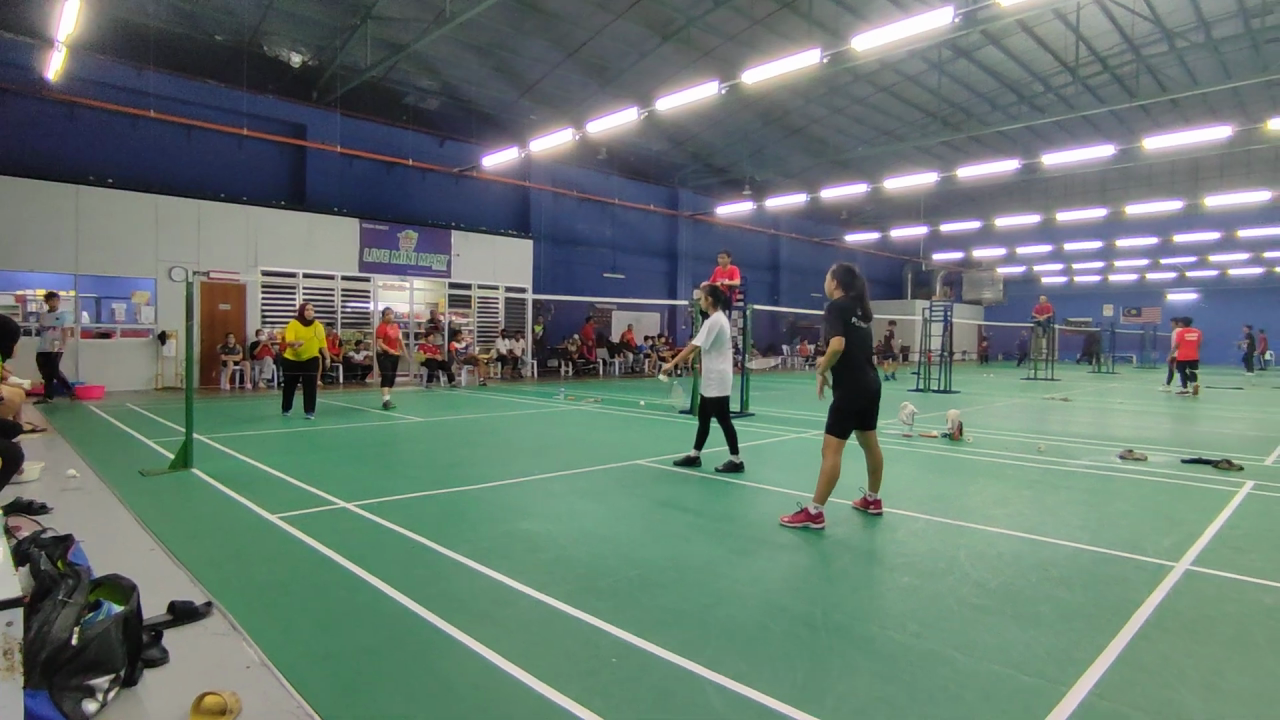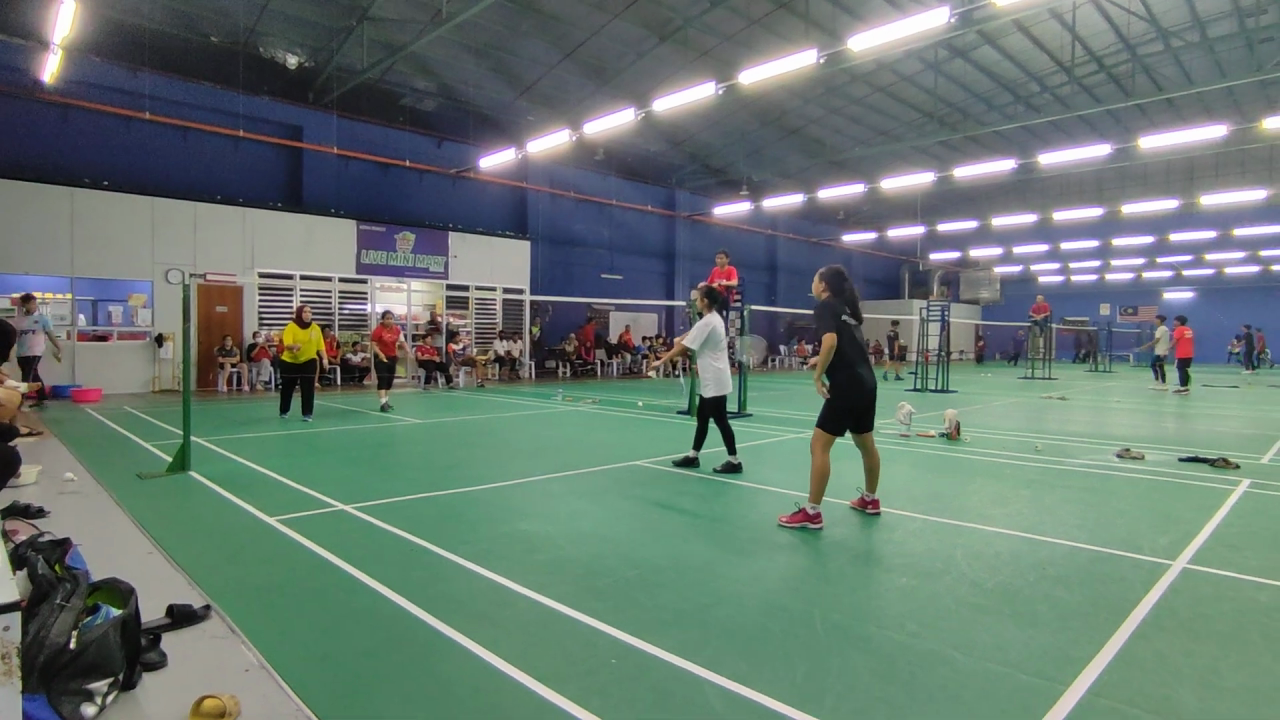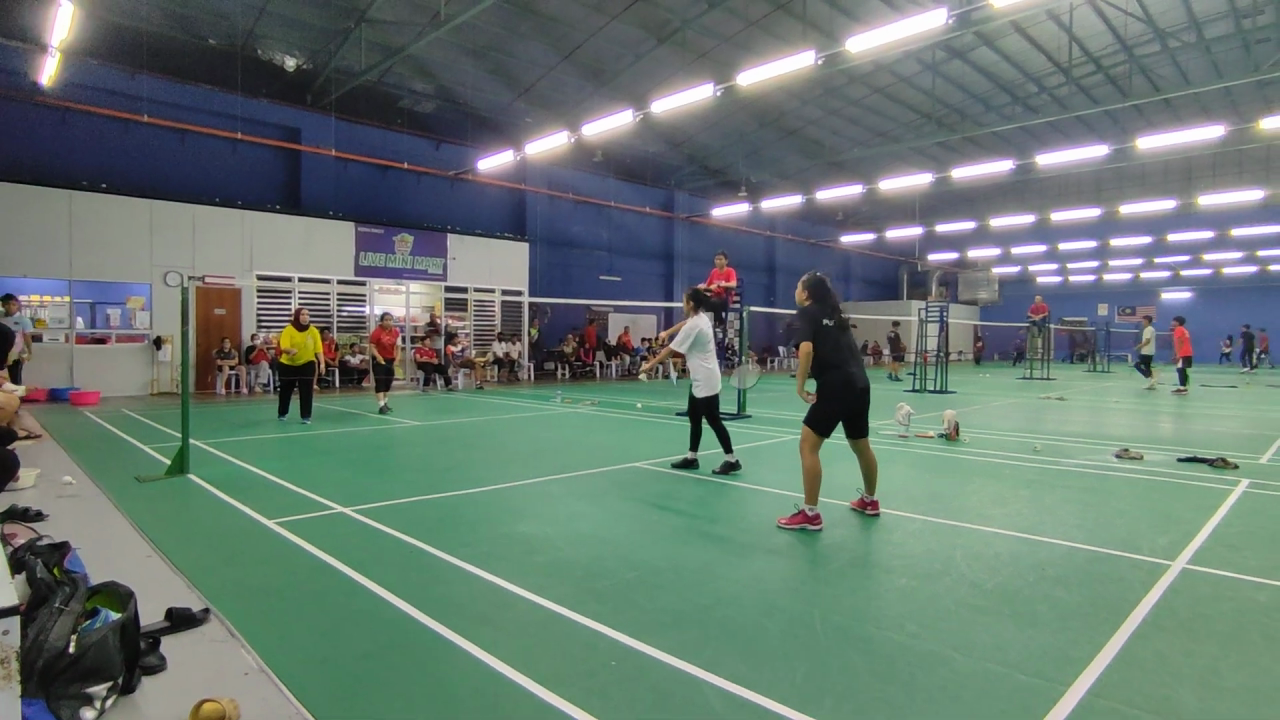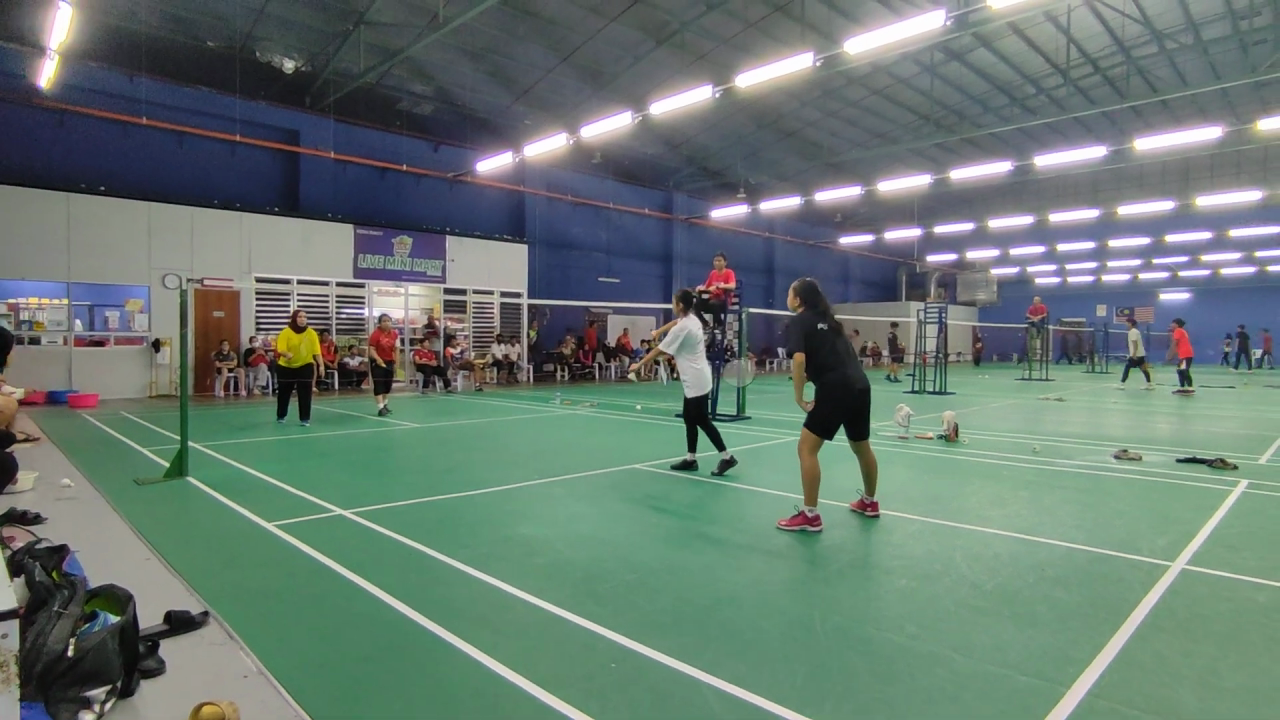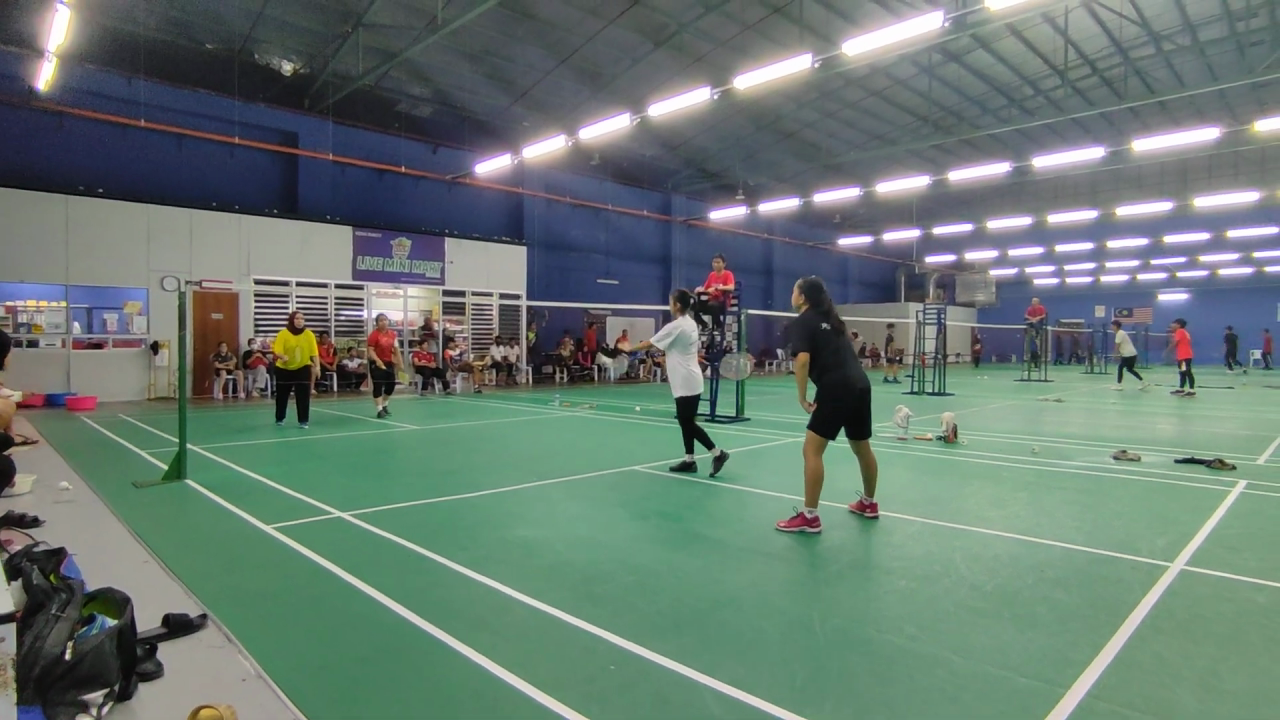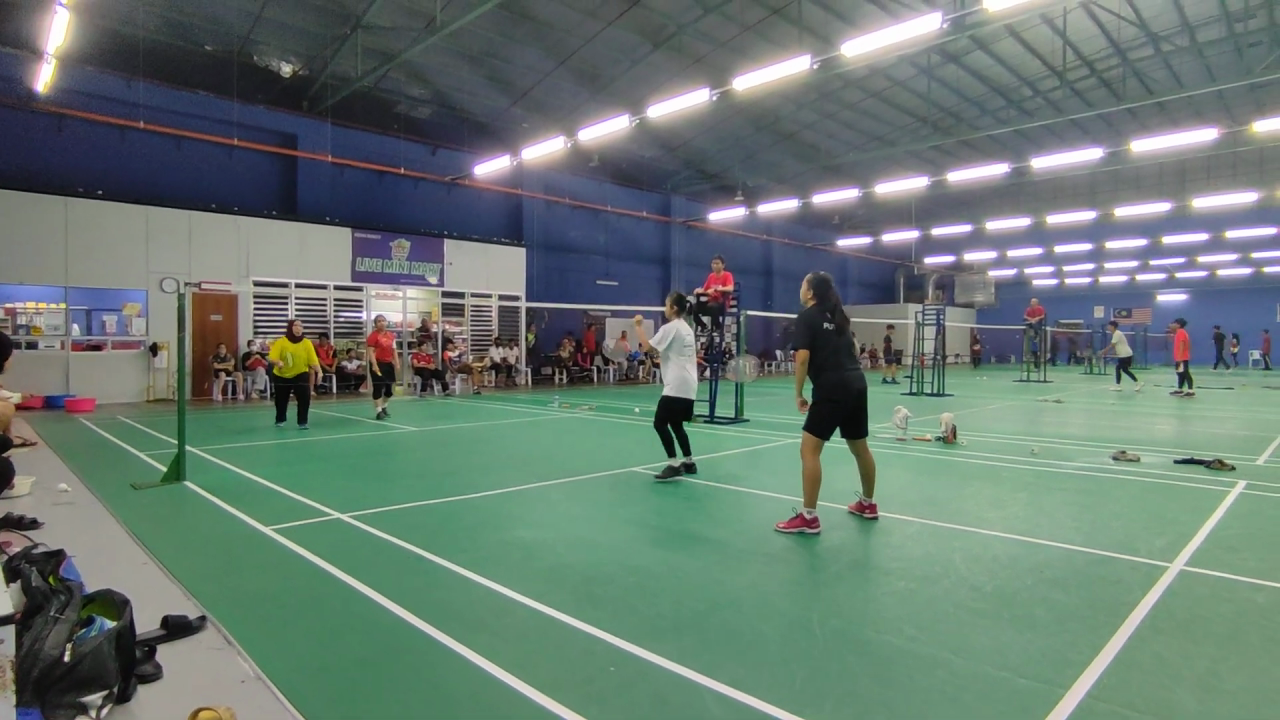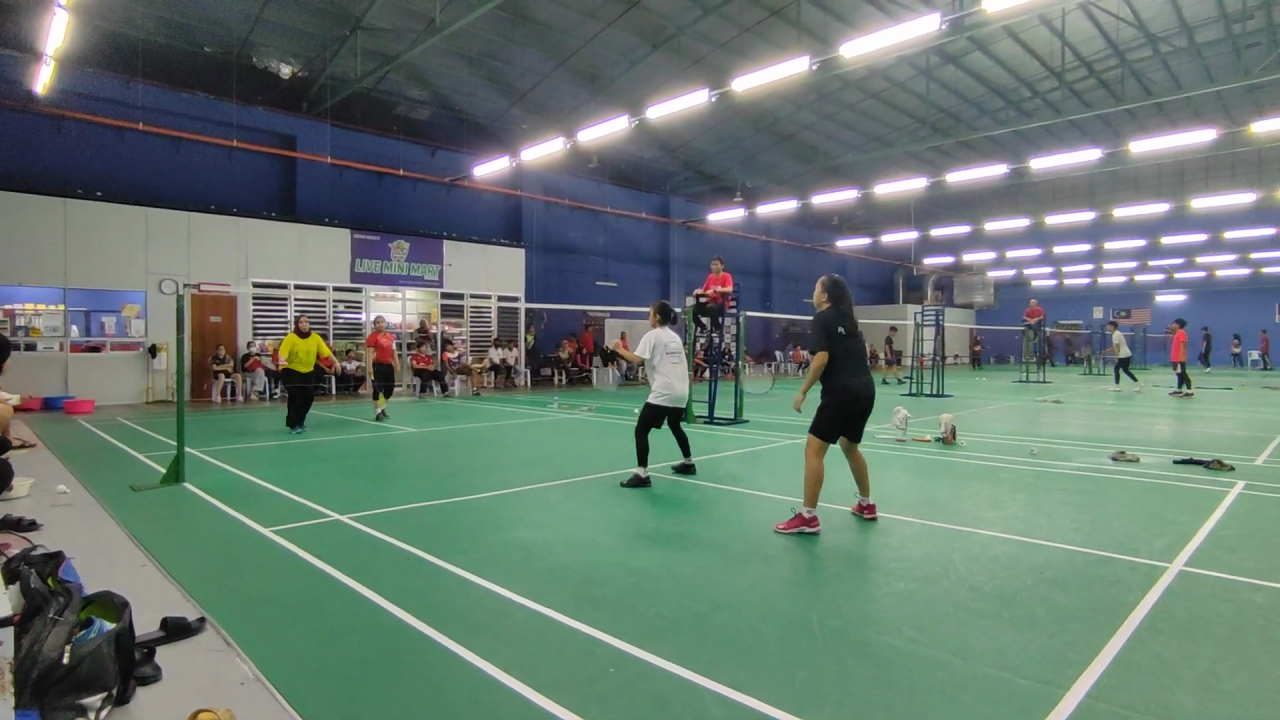
dt=0.3s
person 1, frame 1
left shoulder: (837, 306)
right shoulder: (860, 308)
left elbow: (837, 346)
left wrist: (821, 372)
right wrist: (828, 361)
left hip: (850, 388)
right hip: (870, 384)
left knee: (832, 449)
right knee: (869, 442)
left ankle: (814, 512)
right ankle: (872, 499)
person 1, frame 2
left shoulder: (826, 306)
right shoulder: (848, 308)
left elbow: (830, 342)
left wrist: (818, 376)
right wrist: (823, 361)
left hip: (846, 386)
right hip: (867, 383)
left knee: (819, 446)
right knee: (866, 443)
left ankle: (812, 512)
right ankle: (870, 499)
person 1, frame 3
left shoulder: (806, 313)
right shoulder: (833, 315)
left elbow: (806, 350)
left wrist: (800, 386)
right wrist: (815, 371)
left hip: (835, 387)
right hip: (860, 385)
left knee: (808, 446)
right knee: (861, 446)
left ankle: (810, 514)
right ankle: (870, 500)
person 1, frame 4
left shoulder: (799, 322)
right shoulder: (826, 320)
left elbow: (799, 360)
left wrist: (798, 397)
right wrist: (809, 373)
left hip: (835, 389)
right hip: (860, 386)
left knee: (806, 448)
right knee: (862, 447)
left ankle: (810, 515)
right ankle: (869, 502)
person 1, frame 5
left shoulder: (803, 321)
right shoulder: (830, 319)
left elbow: (803, 360)
left wrist: (802, 397)
left hip: (836, 390)
right hip: (860, 385)
left knee: (812, 450)
right knee: (862, 447)
left ankle: (809, 516)
right ankle: (869, 503)
person 1, frame 6
left shoulder: (807, 317)
right shoulder: (838, 316)
left elbow: (803, 358)
left wrist: (799, 393)
left hip: (831, 390)
right hip: (857, 385)
left knee: (809, 450)
right knee: (860, 447)
left ankle: (808, 517)
right ankle: (868, 504)
person 1, frame 7
left shoulder: (822, 319)
right shoulder: (849, 319)
left elbow: (821, 359)
right elbow: (863, 353)
left wrist: (802, 392)
left hip: (840, 393)
right hip: (866, 390)
left knee: (814, 451)
right knee: (850, 447)
left ankle: (808, 517)
right ankle: (866, 504)
person 2, frame 1
left shoulder: (713, 321)
right shoulder: (718, 318)
left elbow: (694, 346)
left wrist: (672, 364)
right wrist: (681, 359)
left hip: (717, 380)
right hip: (711, 379)
left knee: (723, 419)
right knee: (703, 418)
left ankle: (736, 460)
right ankle: (695, 455)
person 2, frame 2
left shoulder: (707, 323)
right shoulder: (713, 318)
left elbow: (682, 347)
left wrist: (660, 362)
right wrist: (682, 338)
left hip: (715, 381)
right hip: (710, 380)
left knee: (720, 420)
right knee: (702, 418)
left ankle: (734, 461)
right ankle: (693, 456)
person 2, frame 3
left shoulder: (693, 326)
right shoulder: (701, 318)
left elbow: (670, 350)
left wrist: (650, 365)
right wrist: (667, 332)
left hip: (706, 381)
right hip: (700, 380)
left knee: (713, 420)
right knee: (694, 418)
left ankle: (731, 460)
right ankle: (692, 457)
person 2, frame 4
left shoulder: (681, 328)
right shoulder: (692, 320)
left elbow: (658, 351)
left wrist: (639, 365)
left hip: (696, 382)
right hip: (694, 380)
left knee: (702, 421)
right knee: (690, 419)
left ankle: (726, 457)
right ankle: (691, 459)
person 2, frame 5
left shoulder: (675, 327)
right shoulder: (689, 323)
left elbow: (650, 344)
left wrist: (630, 347)
left hip: (686, 383)
right hip: (691, 381)
left knee: (687, 422)
right knee: (685, 421)
left ankle: (717, 453)
right ankle: (690, 460)
person 2, frame 6
left shoulder: (670, 327)
right shoulder: (686, 328)
left elbow: (648, 345)
left wrist: (638, 326)
left hip: (677, 385)
right hip: (688, 384)
left knee: (659, 423)
right knee: (676, 424)
left ankle: (674, 464)
right ankle: (688, 462)
person 2, frame 7
left shoulder: (652, 335)
right shoulder: (675, 337)
left elbow: (638, 359)
left wrist: (620, 349)
left hip: (663, 393)
right hip: (681, 391)
left knee: (641, 430)
right knee: (675, 426)
left ankle: (642, 474)
right ankle: (688, 463)
